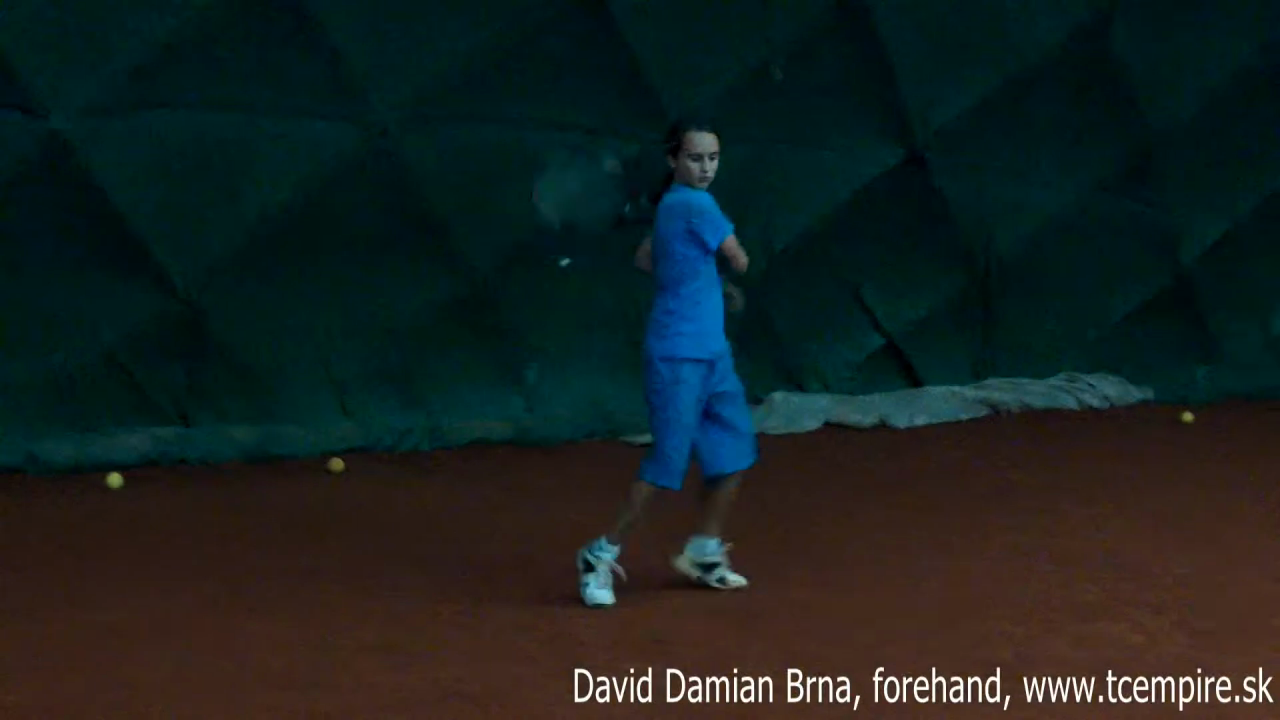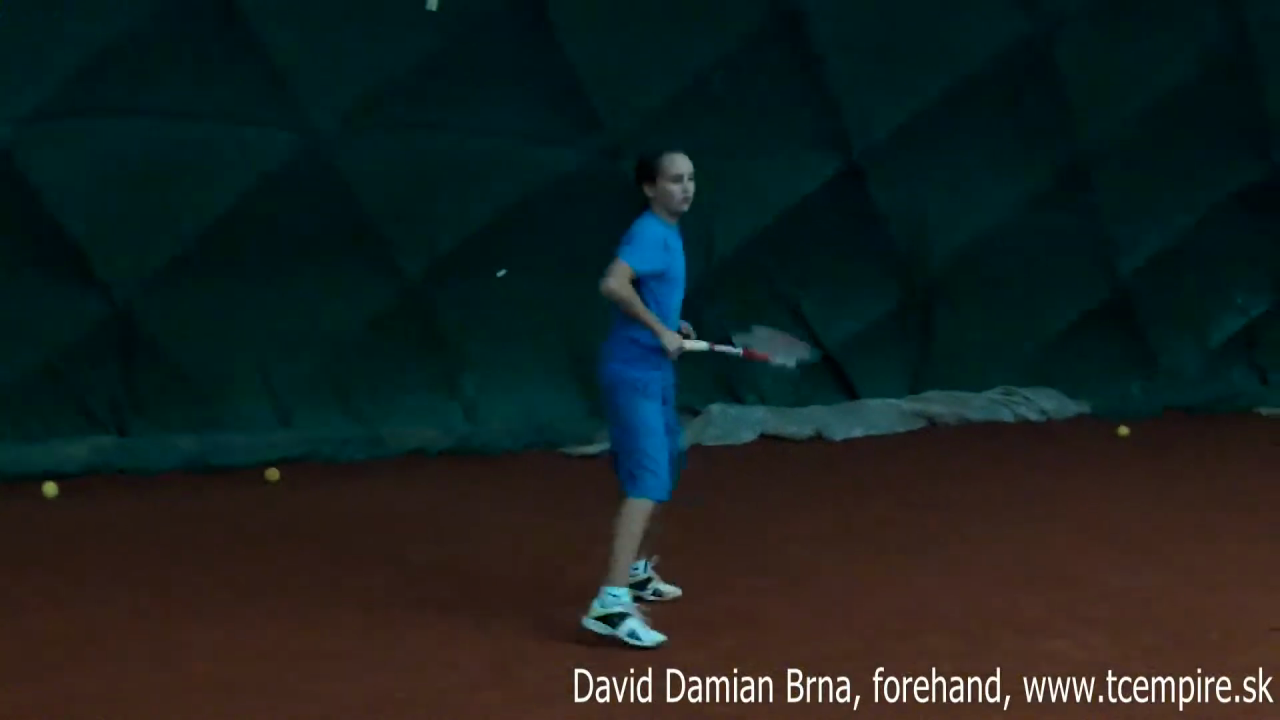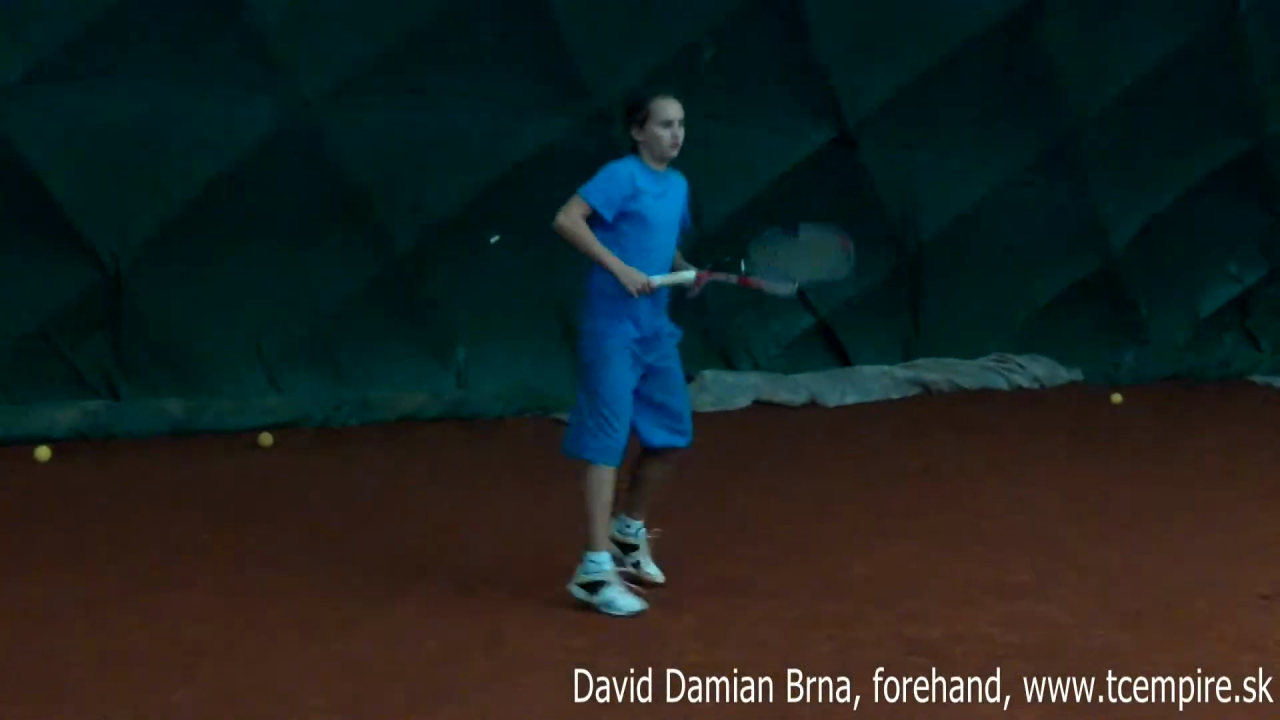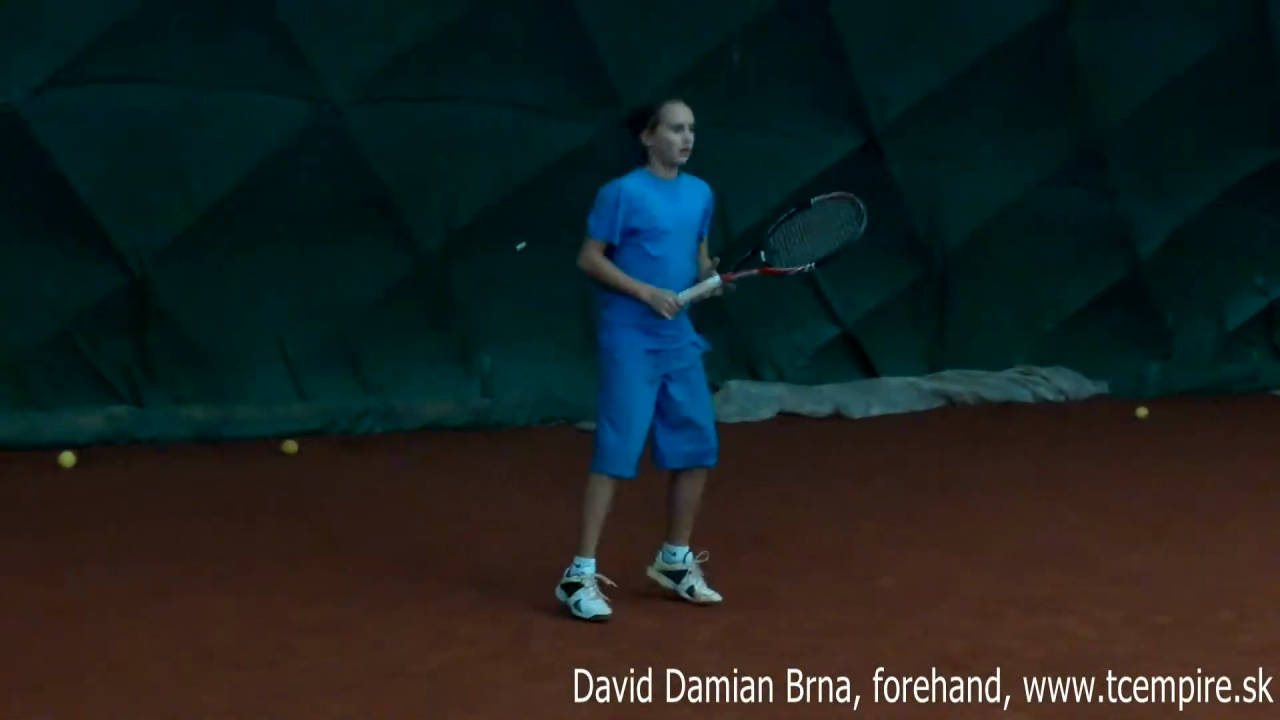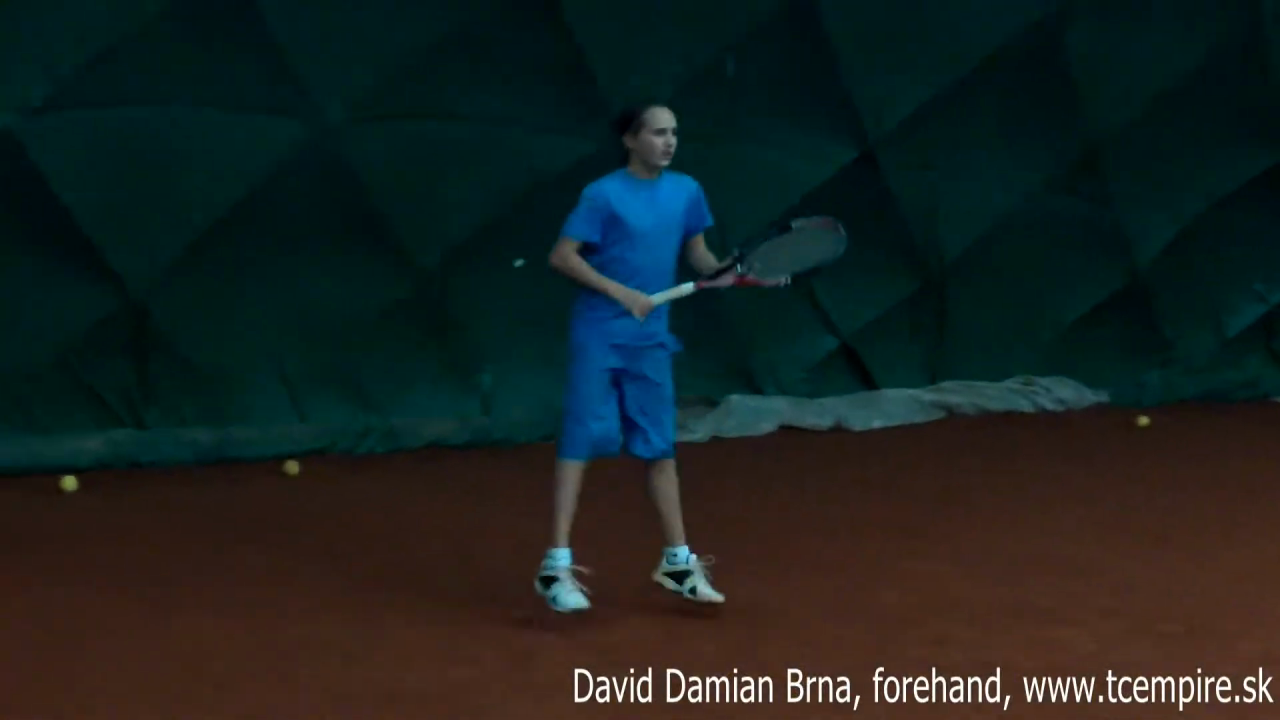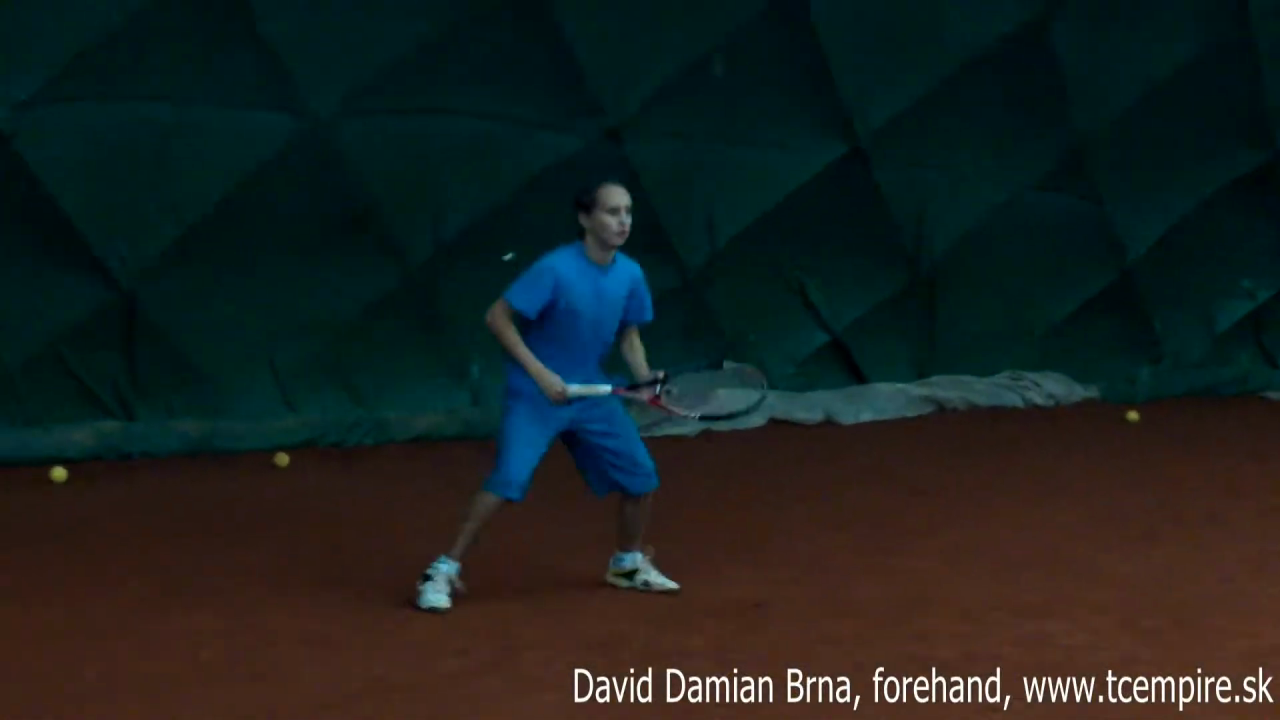
dt=0.3s
person 1, frame 1
left shoulder: (675, 204)
right shoulder: (694, 204)
left elbow: (645, 260)
right elbow: (739, 262)
right wrist: (723, 280)
left hip: (711, 352)
right hip: (678, 355)
left knee: (736, 450)
right knee: (667, 461)
left ankle: (704, 551)
right ankle: (603, 553)
person 1, frame 2
left shoulder: (666, 233)
right shoulder: (650, 232)
right elbow: (613, 286)
left wrist: (674, 327)
right wrist: (661, 330)
left hip: (652, 373)
right hip: (633, 373)
left knee: (663, 470)
right knee: (647, 482)
left ankle: (635, 569)
right ankle: (611, 604)
person 1, frame 3
left shoulder: (678, 185)
right shoulder: (622, 174)
right elbow: (566, 221)
left wrist: (684, 270)
right wrist: (619, 268)
left hip: (655, 328)
right hip: (612, 329)
left knee: (671, 434)
right knee: (605, 440)
left ankle: (627, 528)
right ankle: (595, 568)
person 1, frame 4
left shoulder: (700, 193)
right shoulder: (622, 191)
right elbow: (588, 258)
left wrist: (710, 276)
right wrist: (646, 291)
left hip: (679, 339)
right hip: (627, 339)
left knee: (698, 448)
right knee: (617, 452)
left ankle: (674, 561)
right ankle: (582, 573)
person 1, frame 5
left shoulder: (686, 191)
right shoulder: (602, 194)
left elbow: (696, 252)
right elbow: (562, 257)
left wrist: (719, 272)
right wrist: (620, 292)
left hip: (651, 337)
right hip: (598, 333)
left knee: (658, 446)
right knee: (583, 436)
left ankle: (677, 561)
right ankle: (558, 564)
person 1, frame 6
left shoulder: (631, 276)
right shoulder: (554, 269)
left elbow: (629, 339)
right elbow: (498, 318)
left wrist: (645, 379)
right wrist: (539, 374)
left hip: (592, 394)
right hip: (534, 392)
left knee: (640, 476)
right knee: (508, 479)
left ankle: (628, 561)
right ankle: (444, 568)
